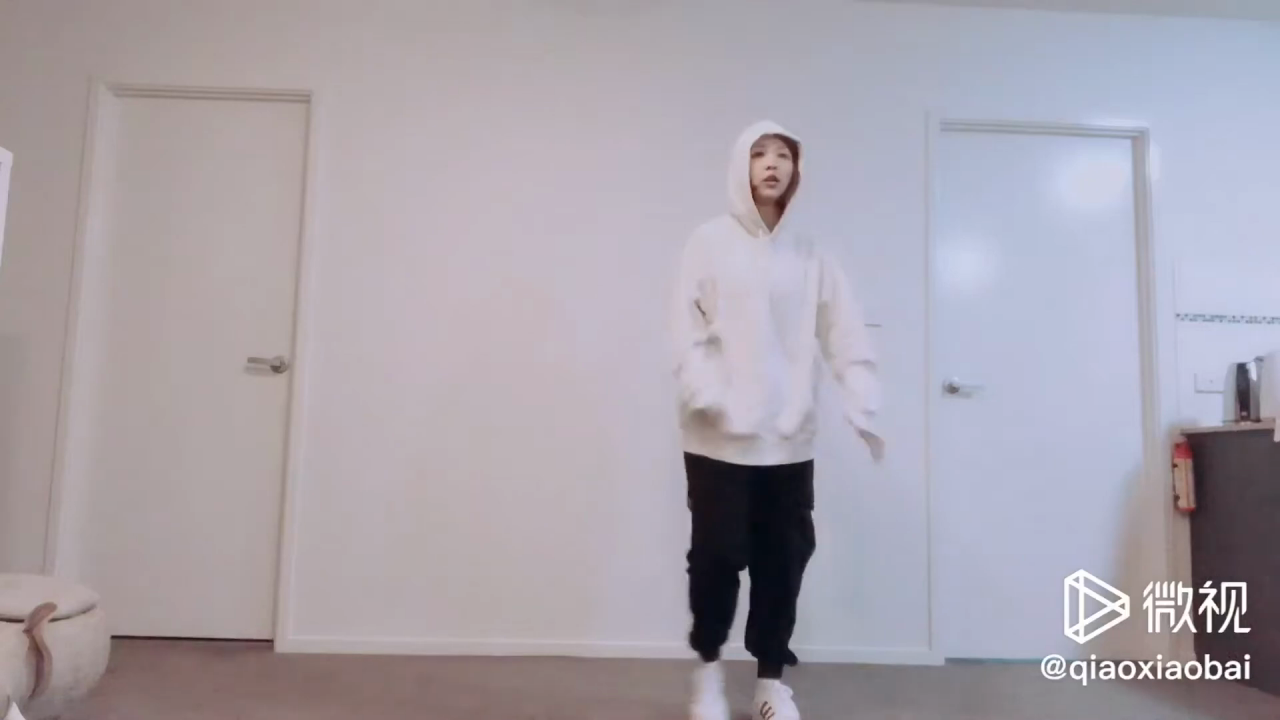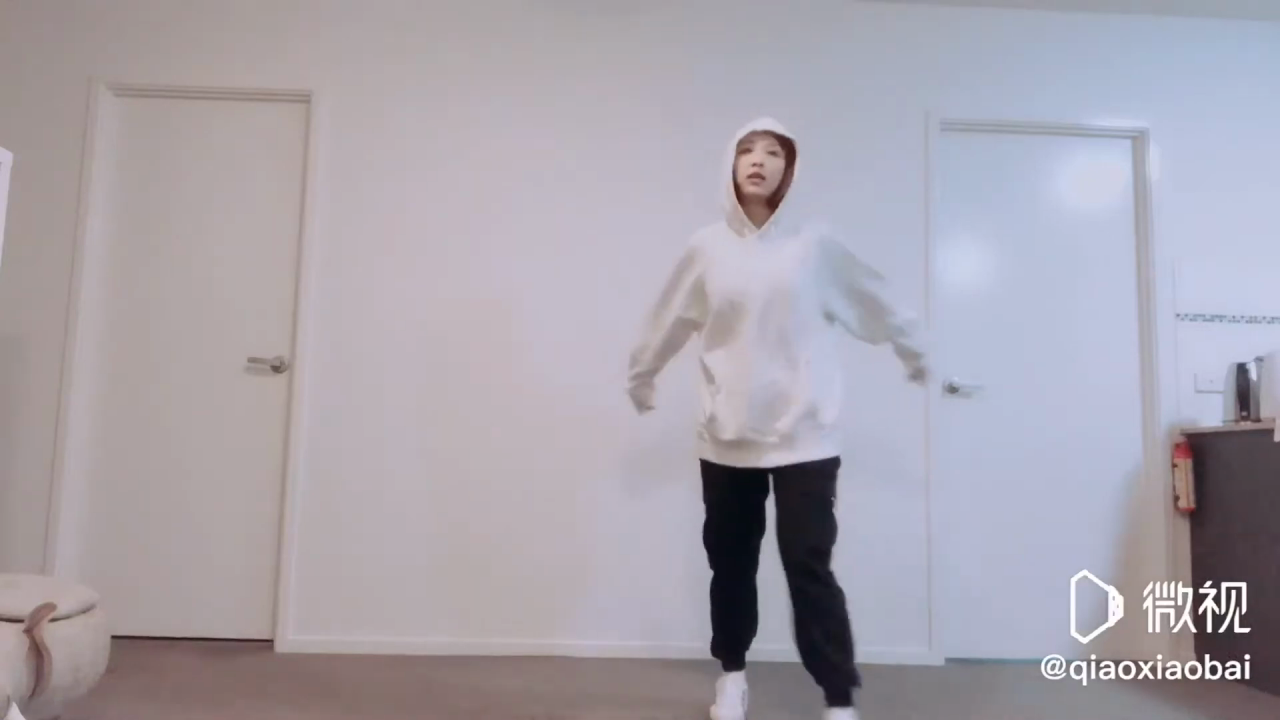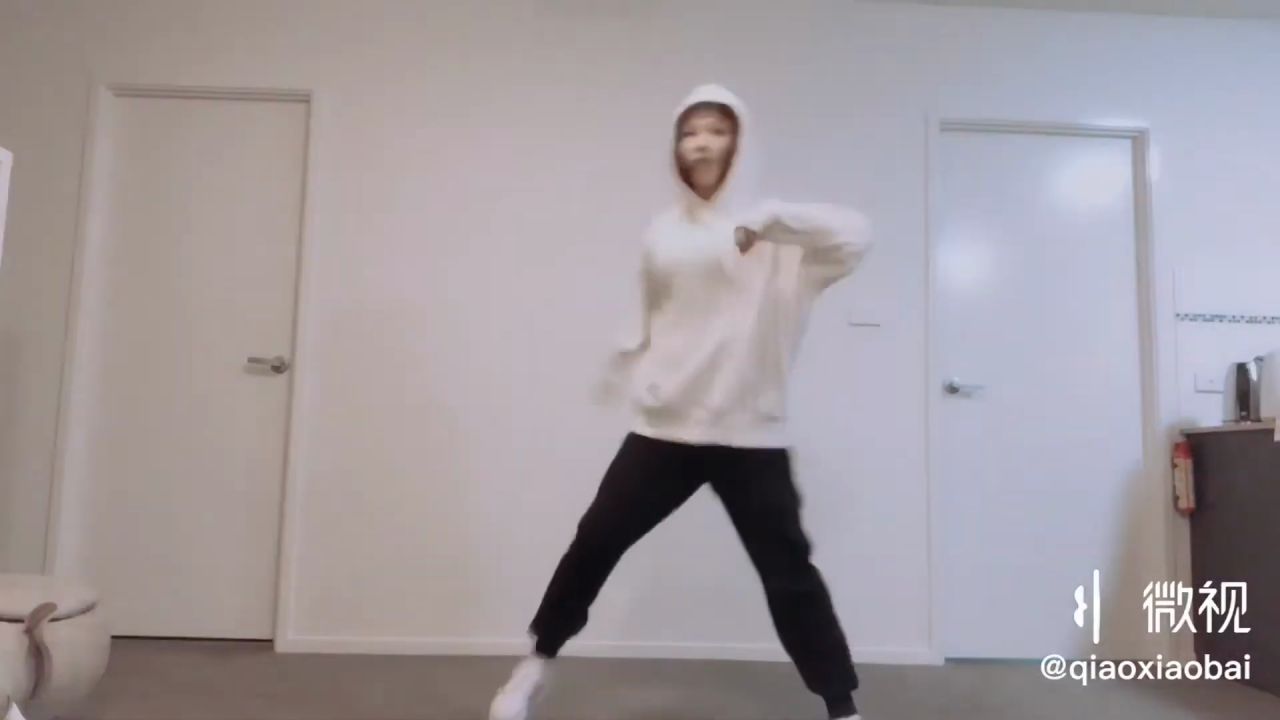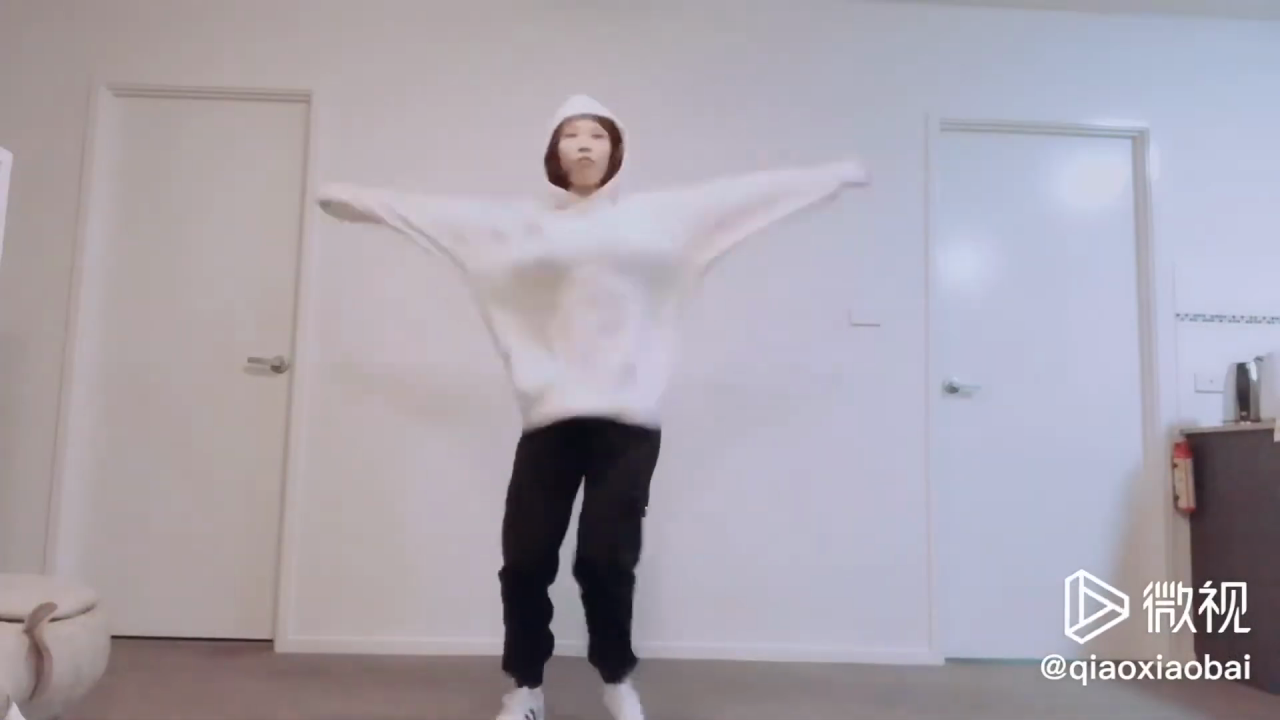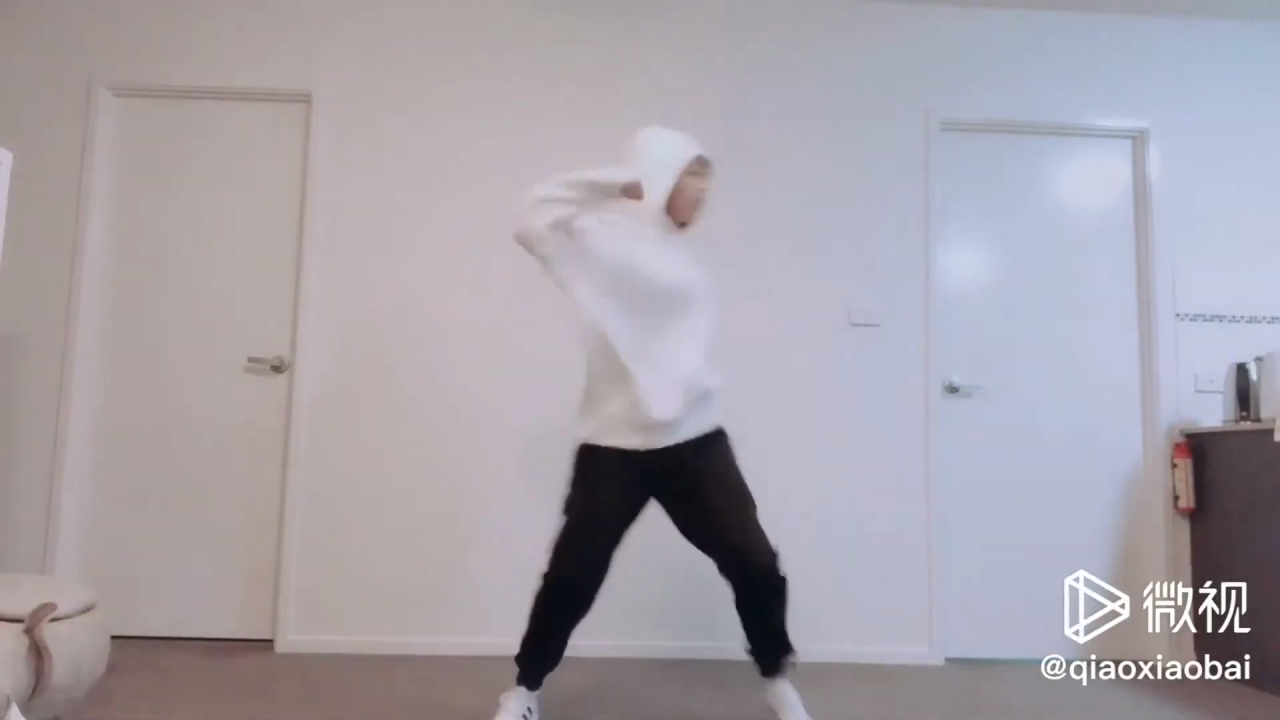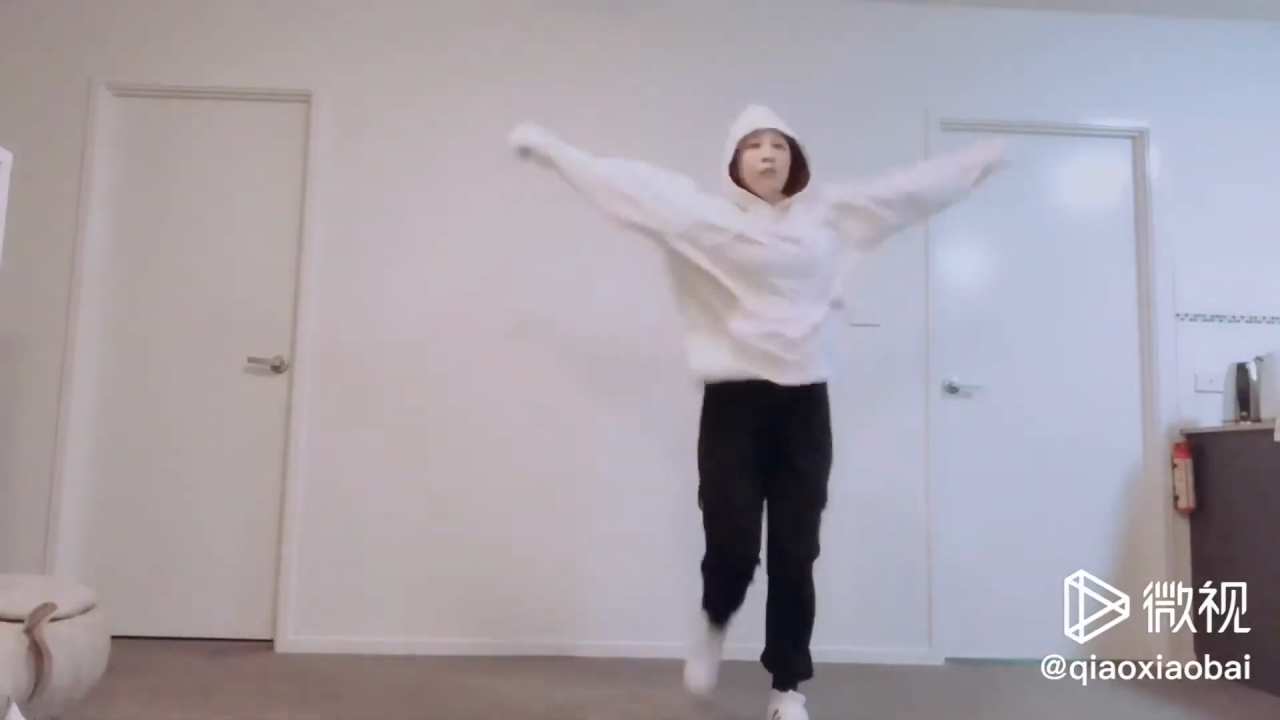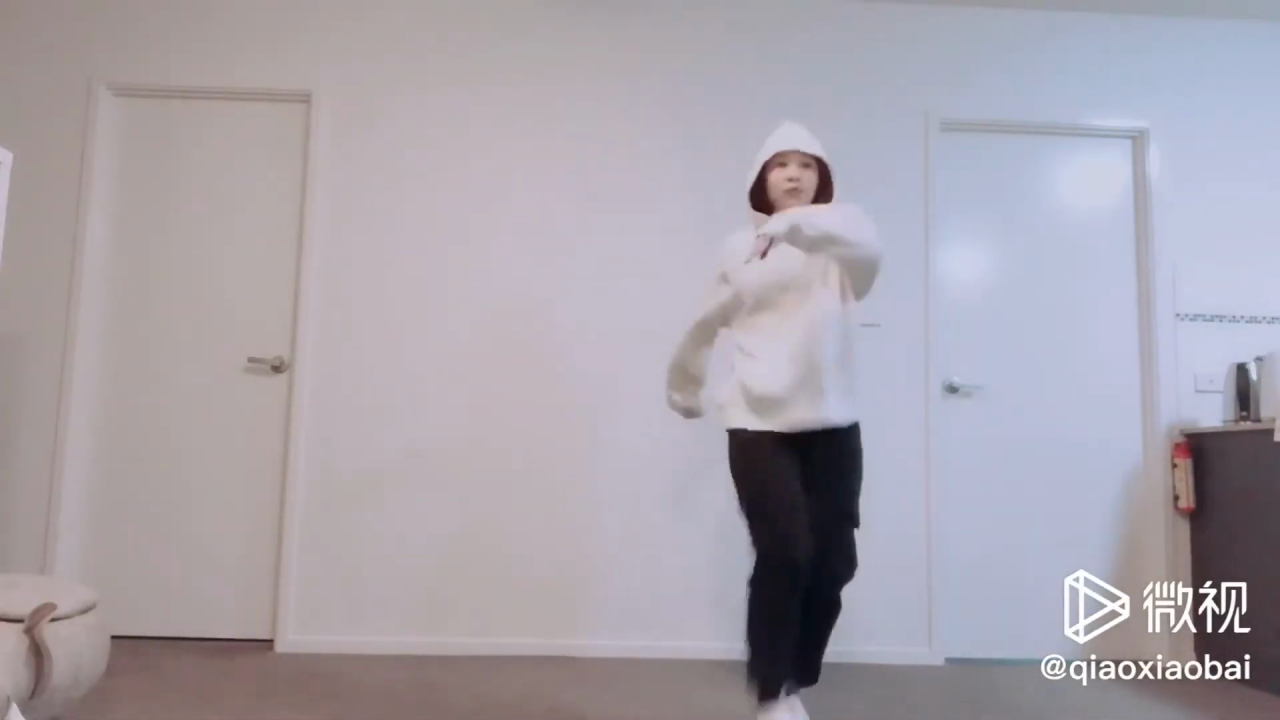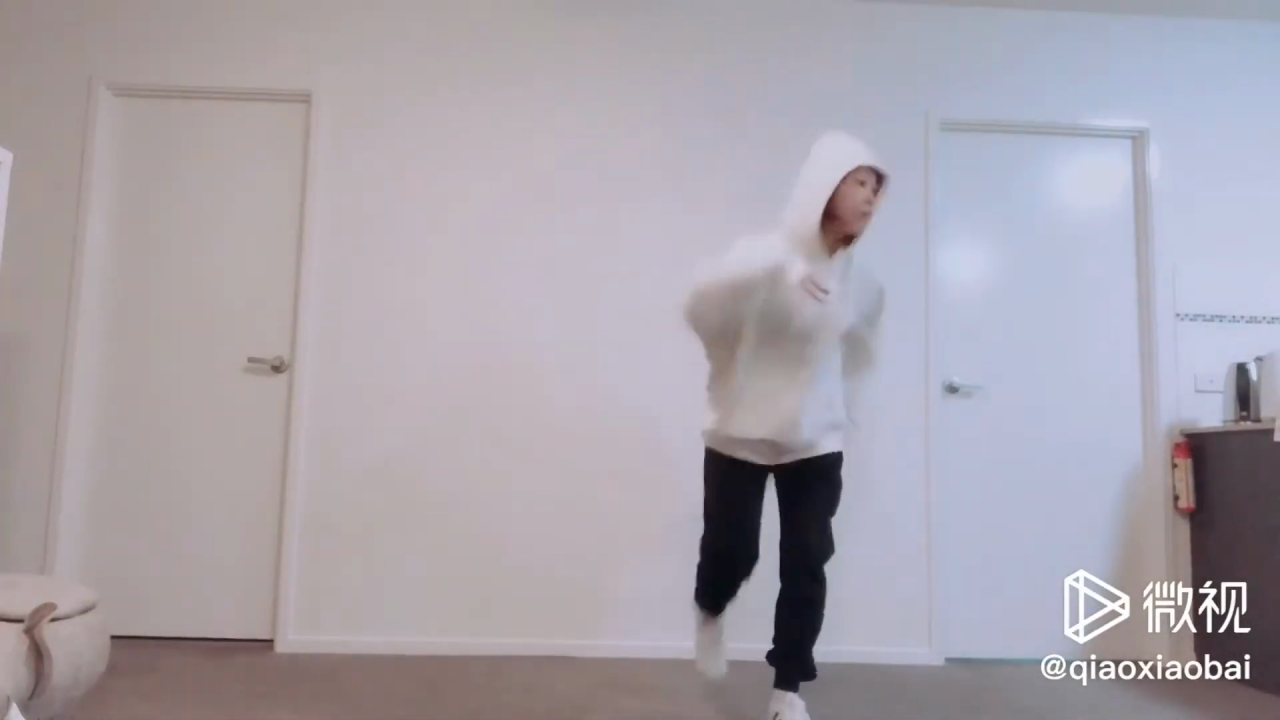
dt=0.5s
person 1, frame 1
left shoulder: (812, 255)
right shoulder: (709, 241)
left elbow: (846, 338)
right elbow: (687, 331)
left wrist: (862, 411)
right wrist: (702, 397)
left hip: (789, 439)
right hip: (719, 436)
left knee: (785, 558)
right knee: (719, 553)
right ankle: (709, 669)
person 1, frame 2
left shoulder: (815, 245)
right shoulder: (706, 248)
left elbow: (871, 300)
right elbow: (668, 322)
left wrist: (912, 350)
right wrist: (639, 376)
left hip: (802, 436)
right hip: (726, 437)
left knee: (809, 561)
right knee: (729, 560)
right ankle: (733, 671)
person 1, frame 3
left shoulder: (771, 228)
right shoulder: (664, 233)
left elbow: (854, 236)
left wrist: (777, 221)
right wrist: (621, 367)
left hip: (747, 430)
right hip: (665, 423)
left knee: (788, 571)
right knee: (597, 539)
right ankle: (535, 664)
person 1, frame 4
left shoulder: (654, 214)
right shoulder: (521, 222)
left elbow: (744, 197)
right elbow: (436, 218)
left wrist: (829, 176)
right wrist: (359, 202)
left hip: (628, 414)
right hip: (552, 414)
left knee: (606, 555)
right knee: (526, 555)
person 1, frame 5
left shoulder: (677, 251)
right shoulder: (607, 236)
right elbow: (534, 224)
right wrist: (606, 181)
left hip: (692, 433)
right hip: (618, 437)
left knee: (754, 560)
right knee: (573, 571)
person 1, frame 6
left shoulder: (826, 212)
right shoulder: (703, 213)
left elbow: (904, 191)
right elbow: (622, 182)
left wrist: (976, 161)
right wrist: (546, 146)
left hip: (802, 399)
right hip: (733, 394)
left knee: (795, 547)
right knee: (731, 536)
right ankle: (714, 628)
person 1, frame 7
left shoulder: (839, 233)
right shoulder: (739, 248)
left elbow: (865, 243)
right elbow: (707, 322)
left wrist: (795, 224)
right wrist: (682, 385)
left hip: (831, 426)
right hip: (759, 425)
left knee: (828, 572)
right knee: (785, 551)
person 1, frame 8
left shoulder: (862, 282)
right shoulder: (762, 257)
right elbow: (701, 312)
left wrist: (839, 410)
right wrist: (779, 265)
left hip: (816, 448)
right hip: (740, 441)
left knee: (806, 563)
right knee: (731, 548)
right ankle: (711, 617)
